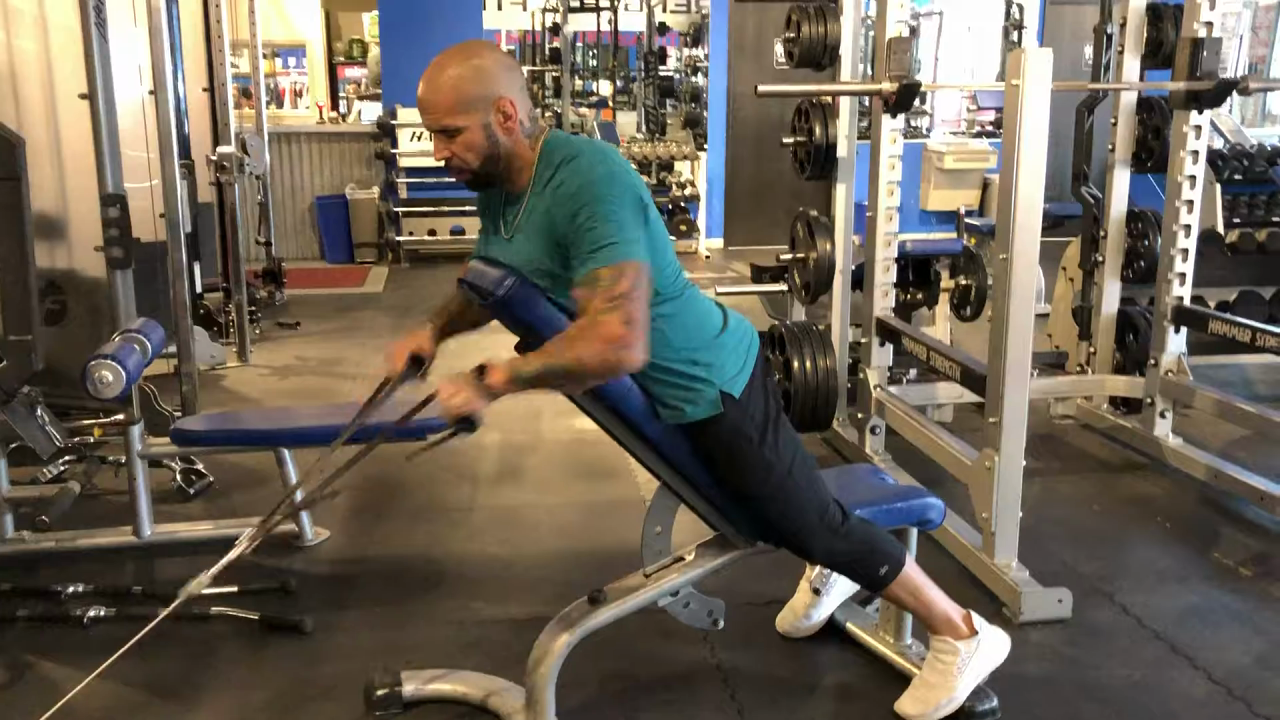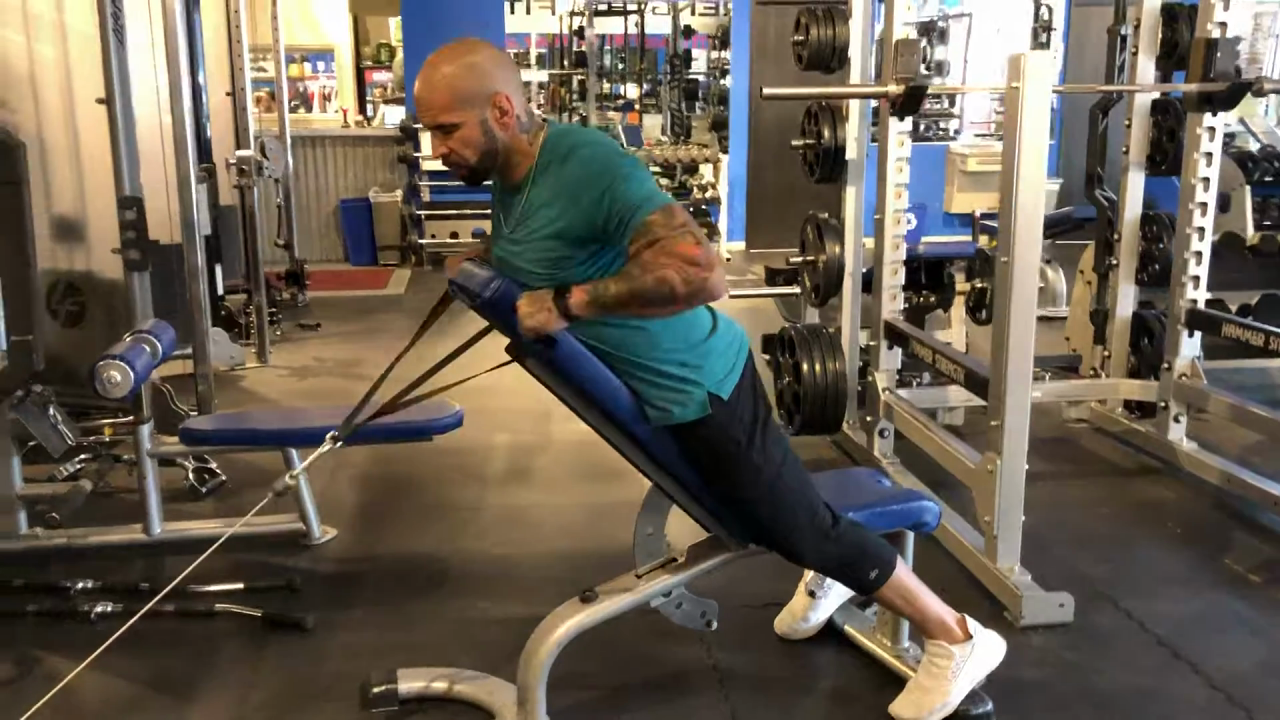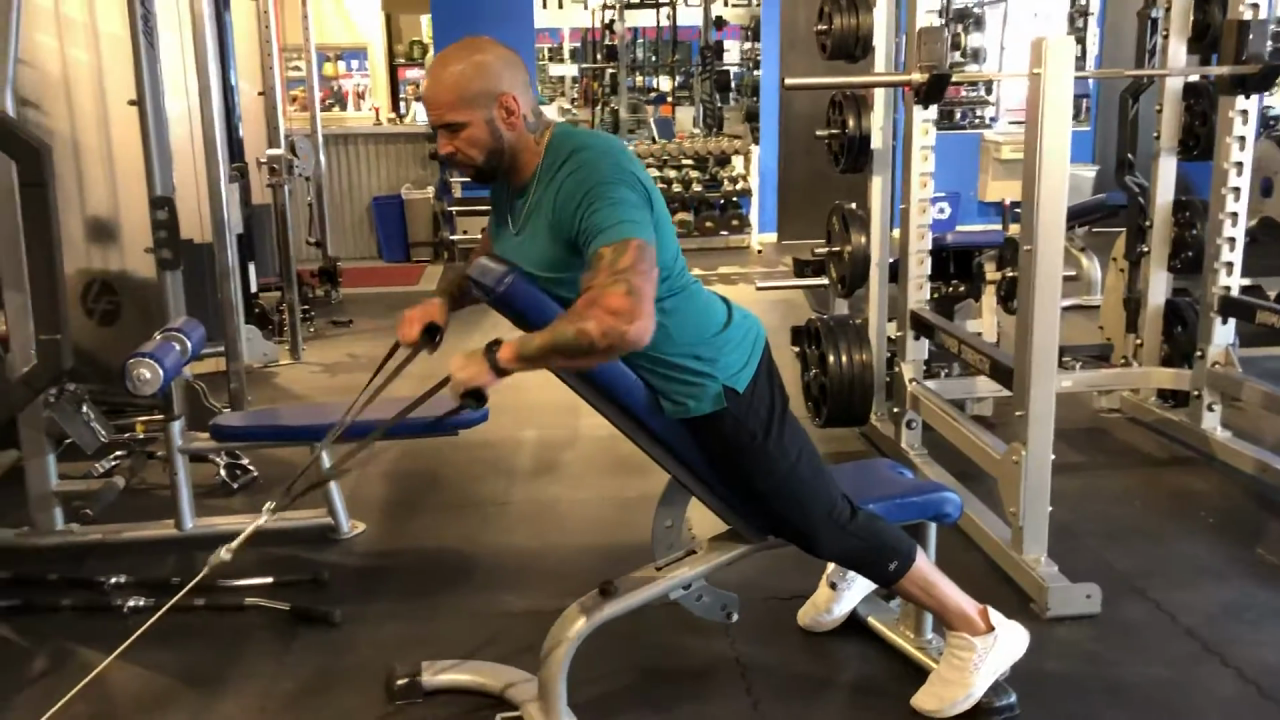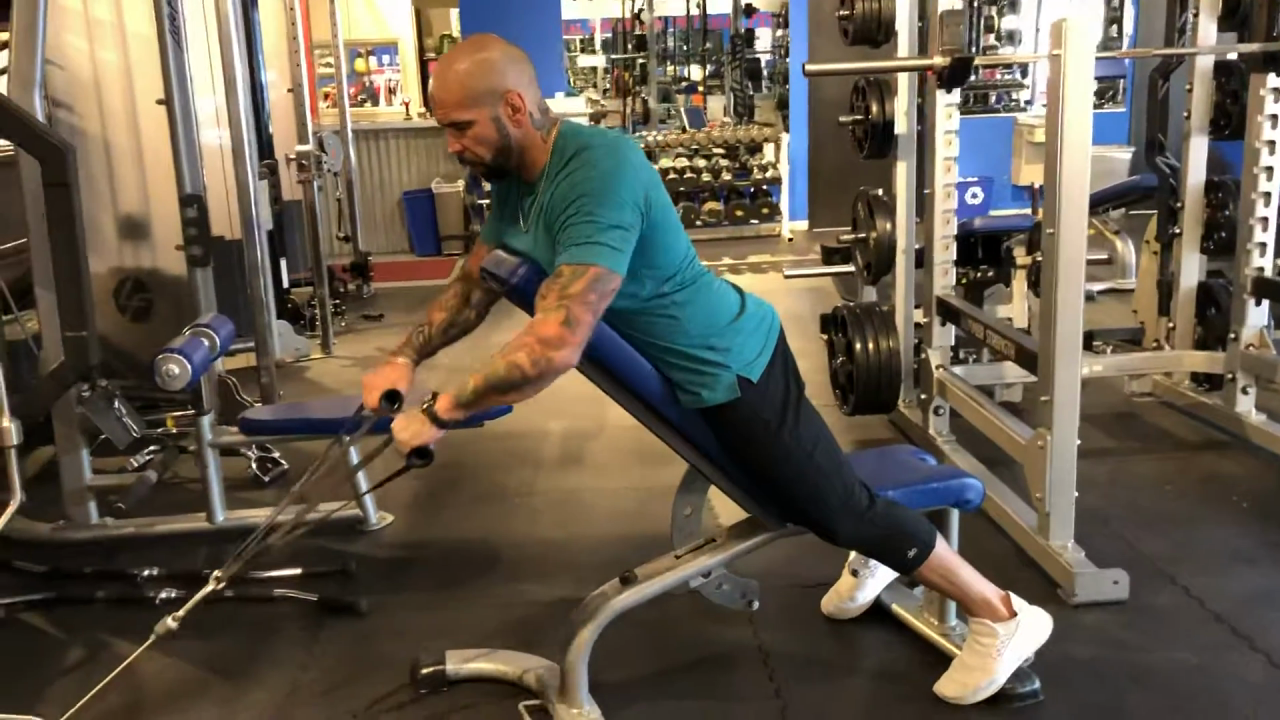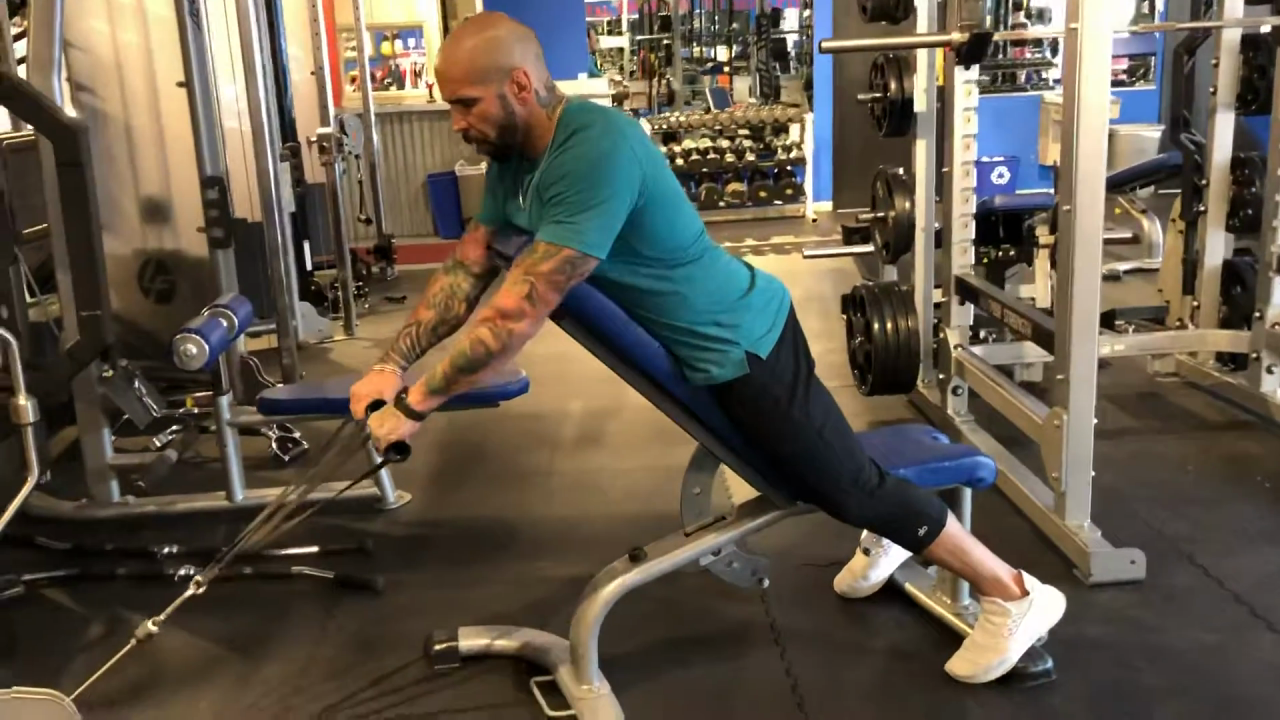
dt=0.4s
person 1, frame 1
left shoulder: (588, 182)
right shoulder: (498, 187)
left elbow: (618, 345)
left wrist: (487, 382)
right wrist: (433, 330)
left hip: (706, 385)
right hip: (661, 389)
left knee: (810, 521)
left ankle: (963, 634)
right ankle: (829, 572)
person 1, frame 2
left shoulder: (588, 165)
right shoulder: (510, 173)
left elbow: (700, 274)
left wrist: (566, 303)
right wrist: (480, 260)
left hip: (693, 386)
right hip: (649, 386)
left knee: (798, 524)
left ankle: (957, 638)
right ankle: (827, 578)
person 1, frame 3
left shoulder: (592, 172)
right shoulder: (512, 177)
left elbow: (624, 323)
right elbow: (495, 254)
left wrist: (498, 358)
right wrist: (444, 301)
left hip: (710, 377)
right hip: (672, 379)
left knee: (817, 515)
left ankle: (981, 629)
right ankle: (849, 568)
person 1, frame 4
left shoulder: (598, 175)
right shoulder: (515, 177)
left elbow: (556, 343)
right elbow: (476, 282)
left wrist: (438, 413)
right wrist: (406, 356)
left hip: (728, 367)
right hip: (686, 367)
left knee: (834, 504)
right knee: (801, 491)
left ankle: (1003, 616)
right ankle: (872, 557)
person 1, frame 5
left shoulder: (596, 153)
right shoulder: (515, 158)
left elbow: (518, 313)
right elbow: (467, 271)
left wrist: (415, 404)
right wrist: (394, 362)
left hip: (739, 342)
right hip: (695, 343)
left knee: (846, 482)
right knee: (816, 469)
left ankle: (1015, 594)
right ankle: (888, 535)
